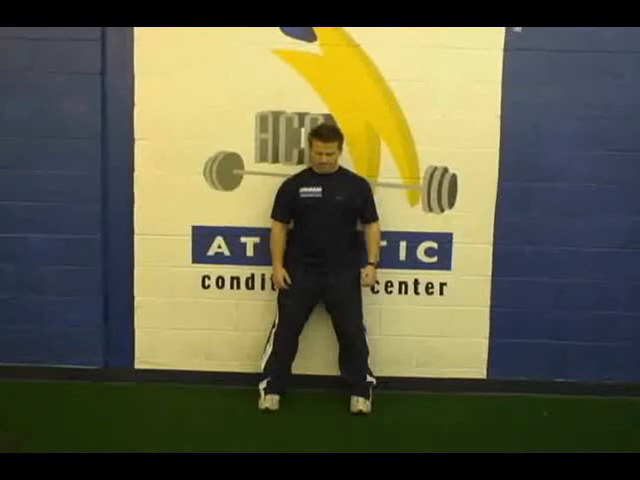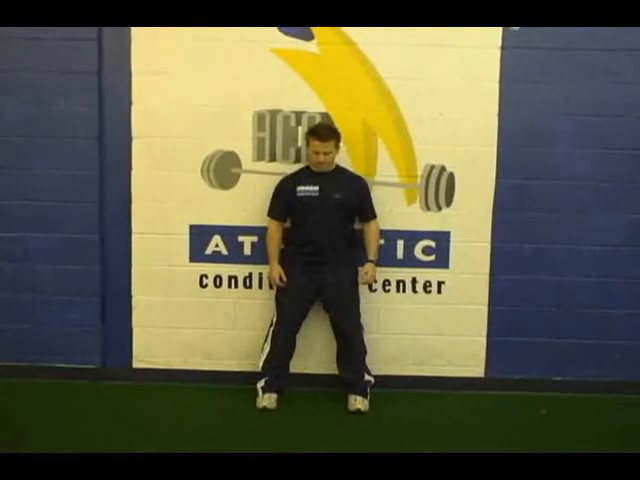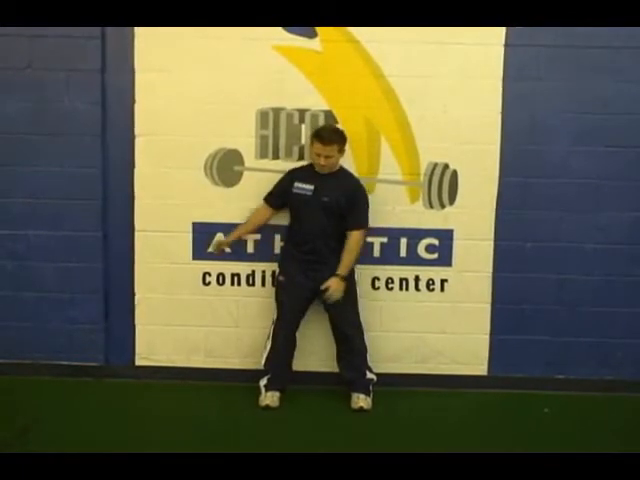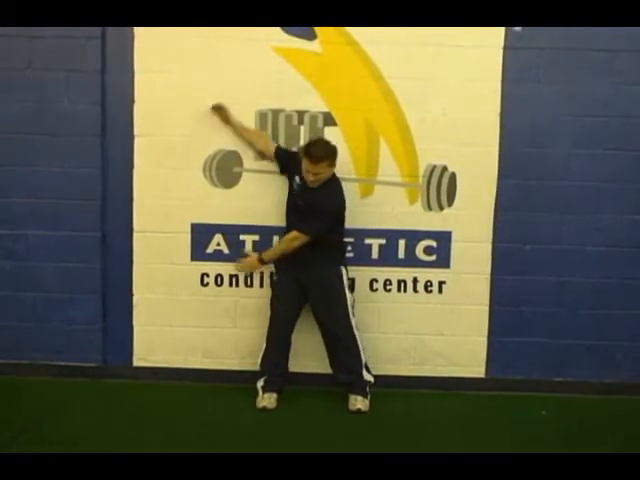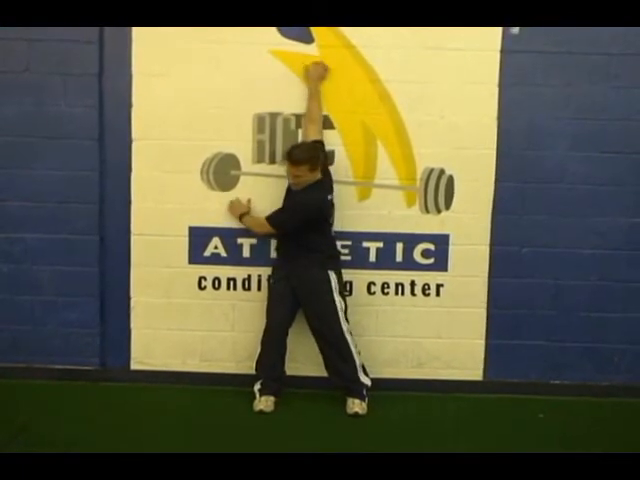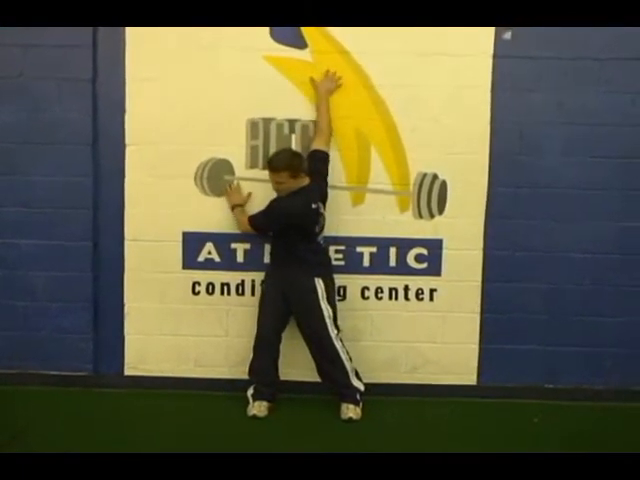
dt=0.7s
person 1, frame 1
left shoulder: (357, 186)
right shoulder: (293, 185)
left elbow: (371, 226)
right elbow: (279, 227)
left wrist: (371, 263)
right wrist: (278, 265)
left hip: (344, 273)
right hip: (300, 272)
left knee: (352, 333)
right knee: (285, 329)
left ankle: (360, 390)
right ankle: (271, 388)
person 1, frame 2
left shoulder: (354, 184)
right shoulder: (290, 184)
left elbow: (370, 223)
right elbow: (275, 225)
left wrist: (371, 260)
right wrist: (274, 263)
left hip: (341, 271)
right hip: (297, 270)
left knee: (349, 330)
right knee: (283, 328)
left ankle: (358, 389)
right ankle: (270, 387)
person 1, frame 3
left shoulder: (353, 188)
right shoulder: (295, 177)
left elbow: (356, 235)
right elbow: (267, 209)
left wrist: (341, 277)
right wrist: (234, 236)
left hip: (336, 268)
right hip: (295, 266)
left knee: (348, 328)
right knee: (284, 326)
left ankle: (361, 386)
right ankle: (273, 385)
person 1, frame 4
left shoulder: (331, 198)
right shoulder: (297, 163)
left elbow: (297, 238)
right elbow: (265, 145)
left wrist: (260, 259)
right wrist: (230, 122)
left hip: (326, 268)
right hip: (290, 264)
left knee: (338, 328)
right knee: (279, 325)
left ankle: (358, 388)
right ankle: (269, 386)
person 1, frame 5
left shoulder: (308, 201)
right shoulder: (315, 165)
left elbow: (265, 226)
right elbow: (313, 124)
left wrist: (242, 214)
right wrist: (312, 86)
left hip: (318, 272)
right hip: (287, 267)
left knee: (333, 331)
right knee: (274, 328)
left ankle: (357, 390)
right ankle: (267, 389)
person 1, frame 6
left shoulder: (286, 208)
right shoulder: (317, 176)
left elbow: (247, 225)
right elbow: (322, 137)
left wrist: (236, 204)
right wrist: (323, 96)
left hip: (310, 278)
right hip: (279, 274)
left knee: (324, 337)
right knee: (266, 334)
left ankle: (351, 395)
right ankle: (261, 394)
